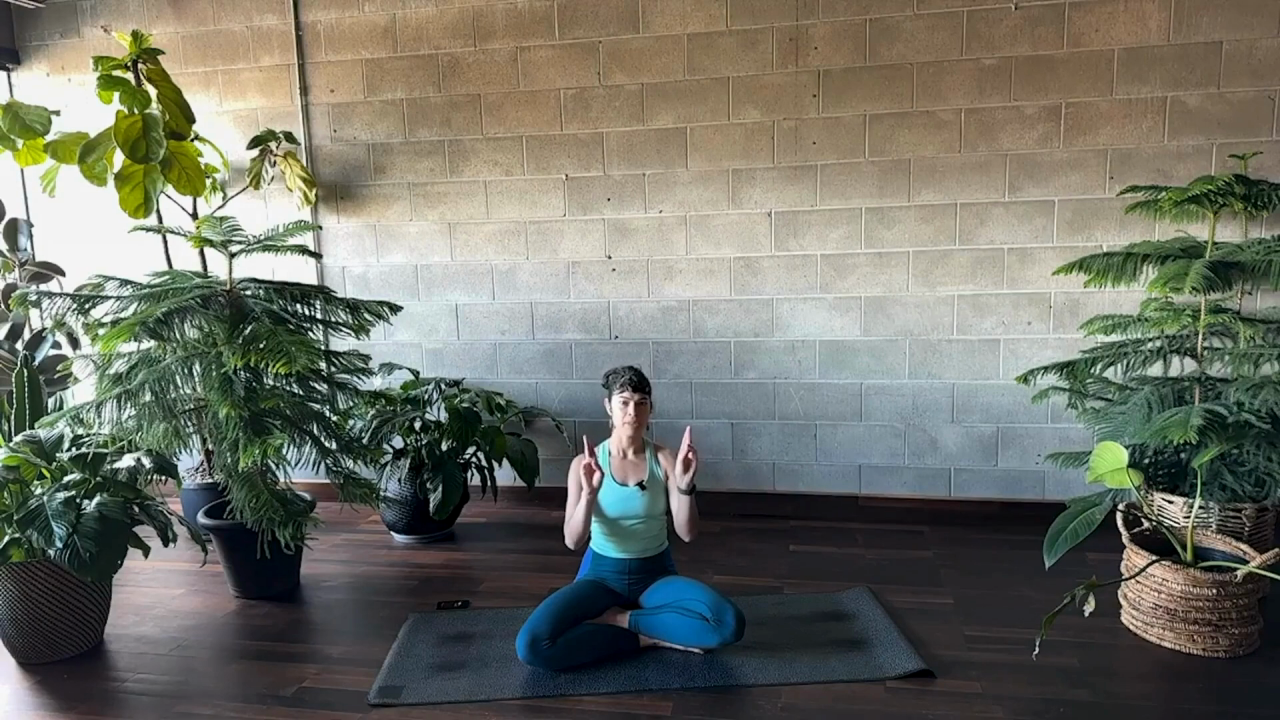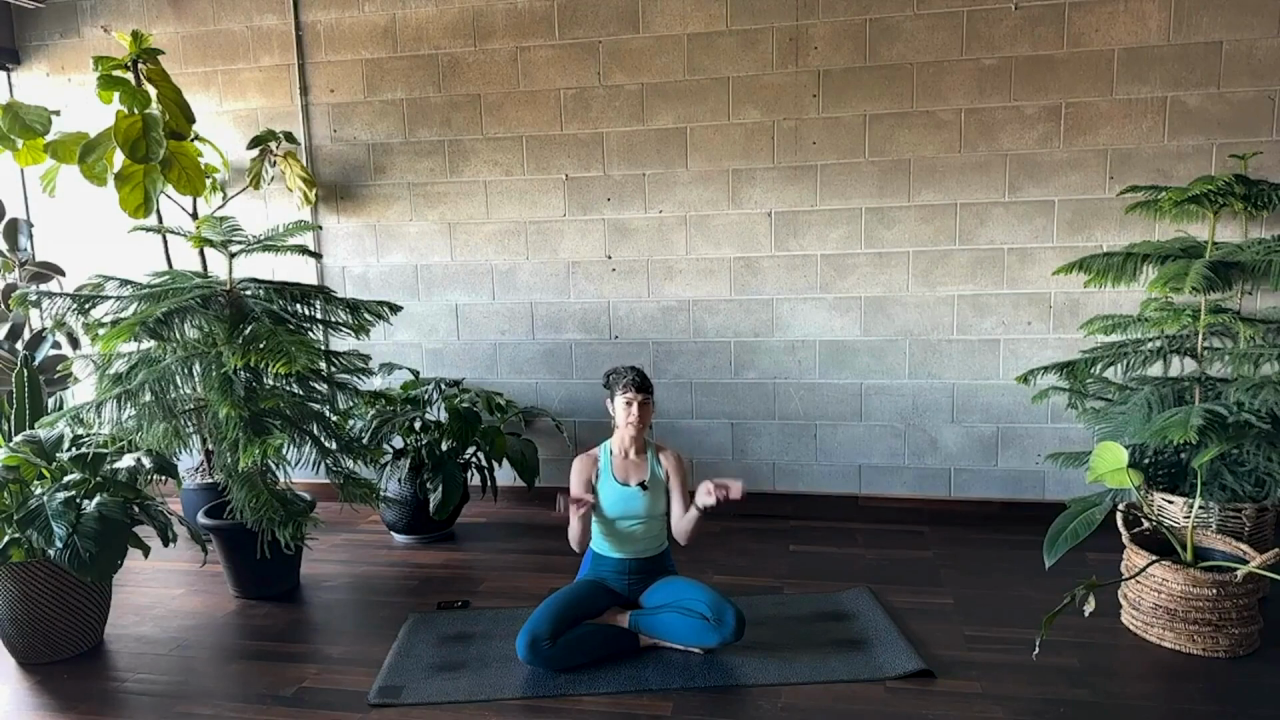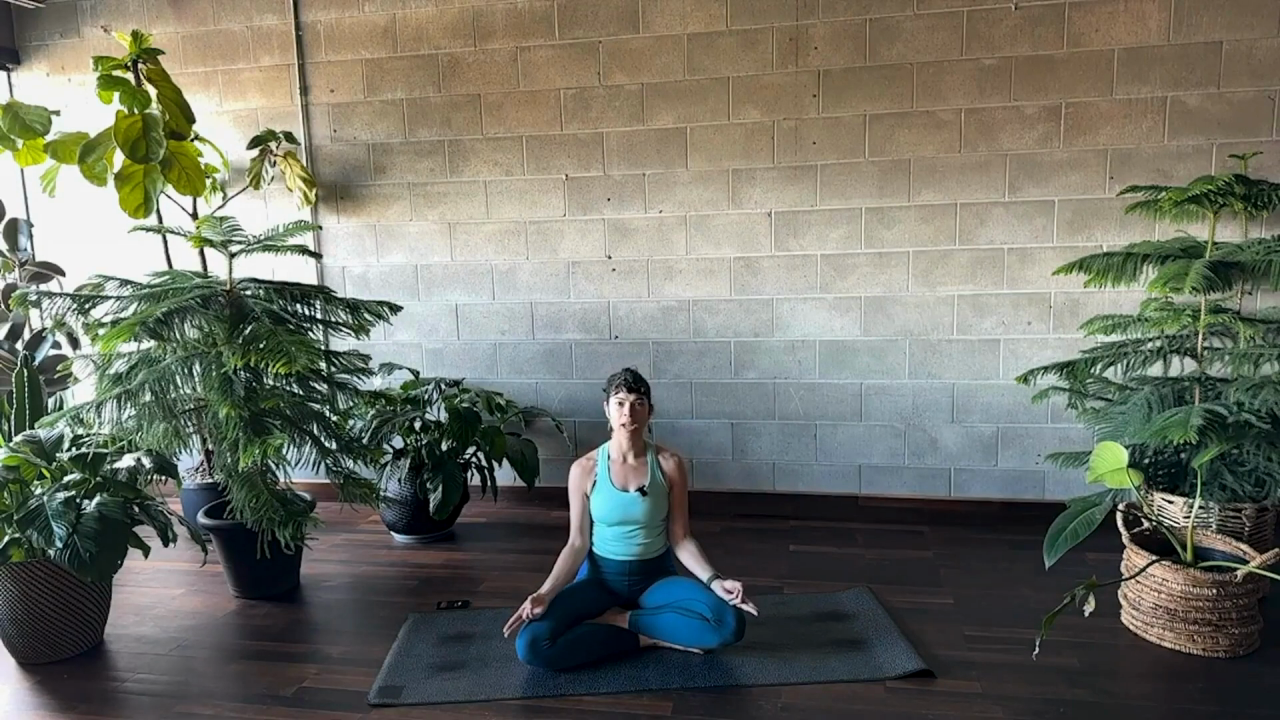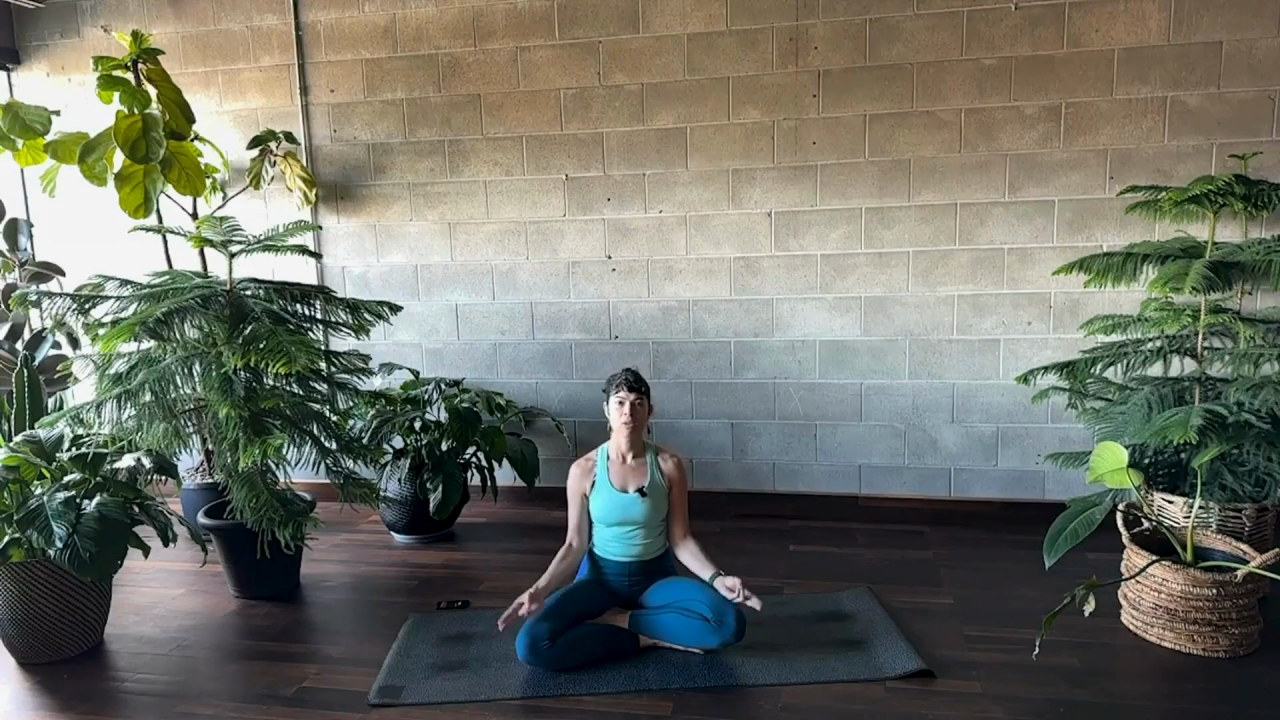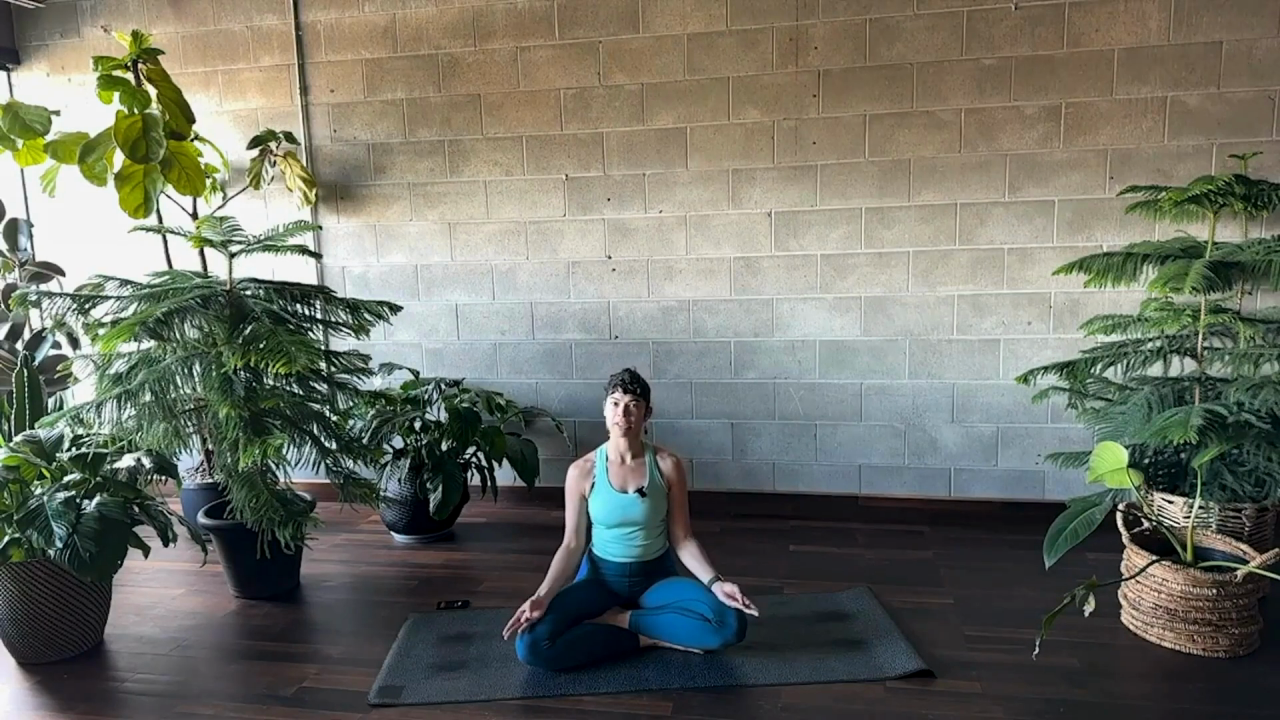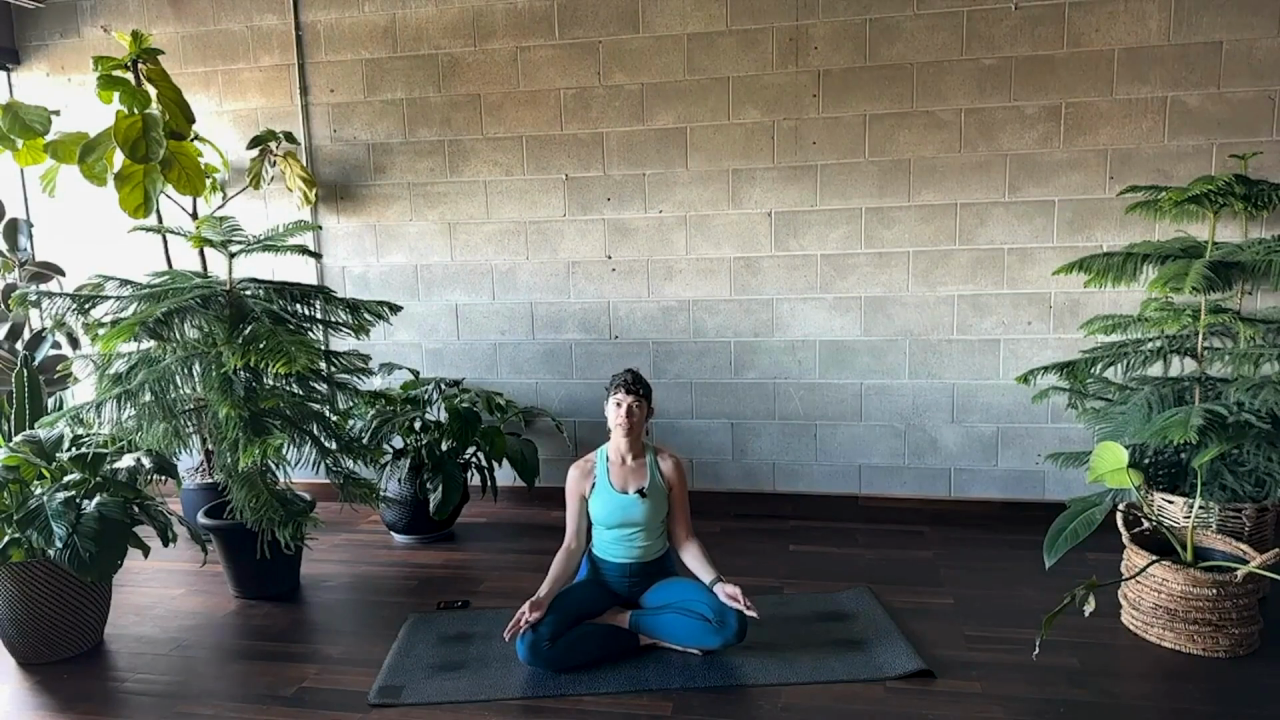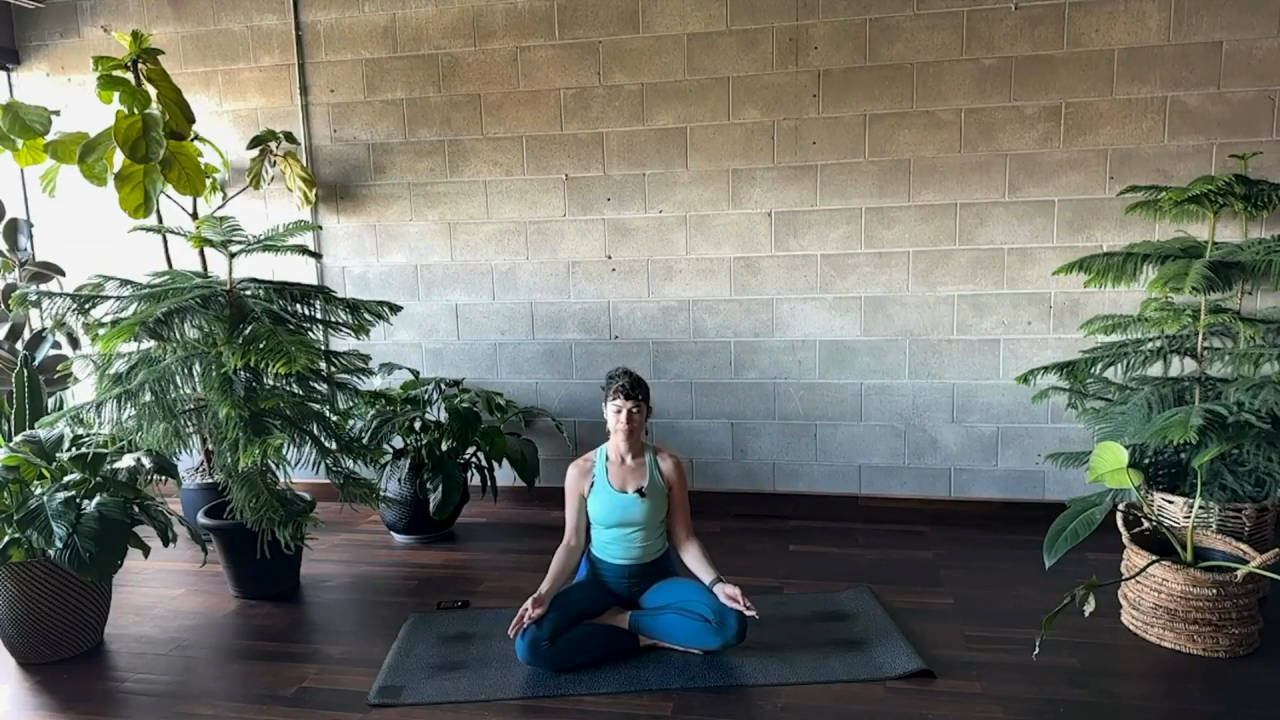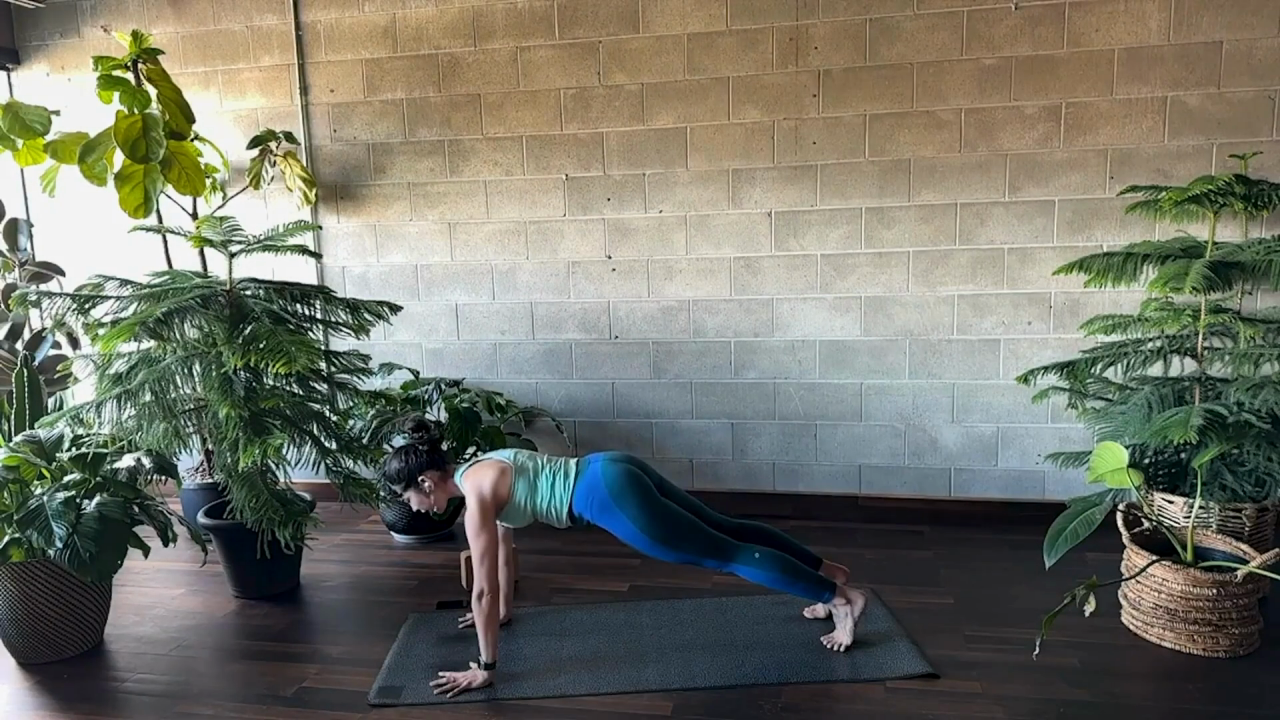
dt=0.4s
person 1, frame 1
left shoulder: (666, 459)
right shoulder: (585, 463)
left elbow: (687, 533)
right elbow: (573, 540)
left wrist: (685, 484)
right wrist: (589, 493)
left hip: (655, 574)
right hip: (601, 574)
left knee: (728, 623)
right knee: (532, 646)
left ankle: (617, 619)
right ankle: (648, 636)
person 1, frame 2
left shoulder: (668, 460)
right shoulder: (587, 463)
left elbow: (682, 535)
right elbow: (578, 543)
left wrist: (699, 504)
right wrist: (579, 516)
left hip: (656, 574)
right hip: (601, 574)
left knee: (729, 623)
right knee: (532, 646)
left ankle: (619, 620)
right ankle: (649, 637)
person 1, frame 3
left shoulder: (670, 464)
right shoulder: (584, 469)
left elbow: (680, 539)
right elbow: (578, 543)
left wrist: (714, 580)
right wrist: (546, 593)
left hip: (655, 576)
right hip: (601, 577)
left knee: (728, 624)
right knee: (532, 646)
left ankle: (617, 620)
right ankle: (647, 636)
person 1, frame 4
left shoulder: (669, 465)
right shoulder: (583, 469)
left elbow: (680, 539)
right elbow: (575, 544)
left wrist: (716, 577)
right wrist: (540, 591)
left hip: (655, 577)
right hip: (600, 578)
left knee: (729, 624)
right knee: (532, 647)
left ankle: (618, 621)
right ankle: (648, 636)
person 1, frame 5
left shoulder: (667, 465)
right shoulder: (582, 471)
left elbow: (682, 539)
right elbow: (572, 545)
left wrist: (714, 582)
right wrist: (542, 596)
left hip: (656, 577)
right hip: (600, 577)
left knee: (729, 624)
right knee: (532, 646)
left ankle: (618, 620)
right ankle: (649, 636)
person 1, frame 6
left shoulder: (668, 466)
right shoulder: (582, 472)
left elbow: (683, 539)
right elbow: (573, 545)
left wrist: (717, 584)
right wrist: (542, 597)
left hip: (656, 577)
right hip: (600, 578)
left knee: (730, 624)
right knee: (532, 645)
left ankle: (620, 620)
right ankle: (648, 635)
person 1, frame 7
left shoulder: (667, 466)
right shoulder: (581, 471)
left elbow: (683, 538)
right elbow: (572, 542)
left wrist: (715, 583)
right wrist: (544, 594)
left hip: (656, 577)
right hip: (599, 578)
left knee: (730, 625)
right knee: (531, 645)
left ankle: (619, 621)
right ankle: (649, 637)
person 1, frame 8
left shoulder: (476, 491)
right shoulder: (482, 471)
left elbow: (483, 587)
right elbow: (504, 546)
left wrist: (486, 666)
right wrist: (503, 609)
left hip: (631, 531)
right hip: (604, 497)
left knee: (727, 552)
left ankle: (837, 596)
right ankle: (826, 571)
